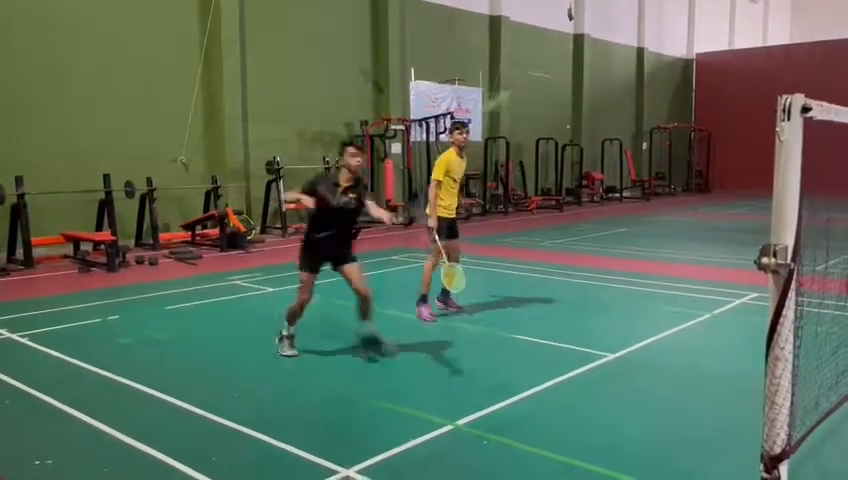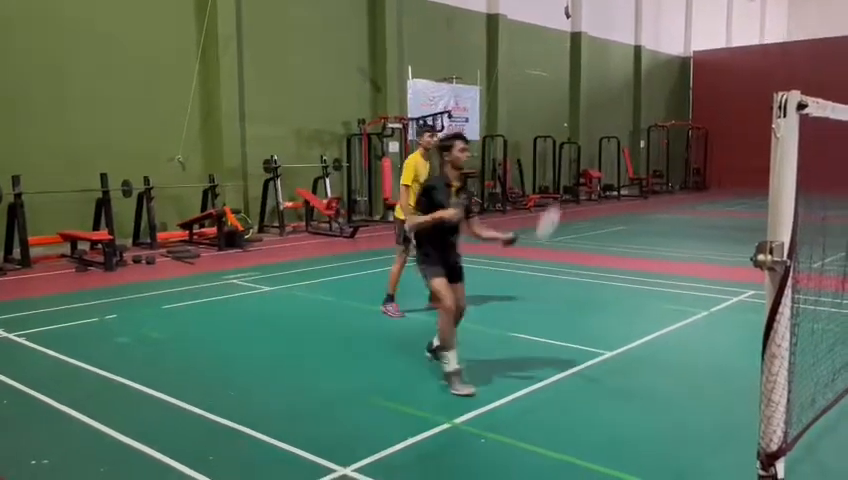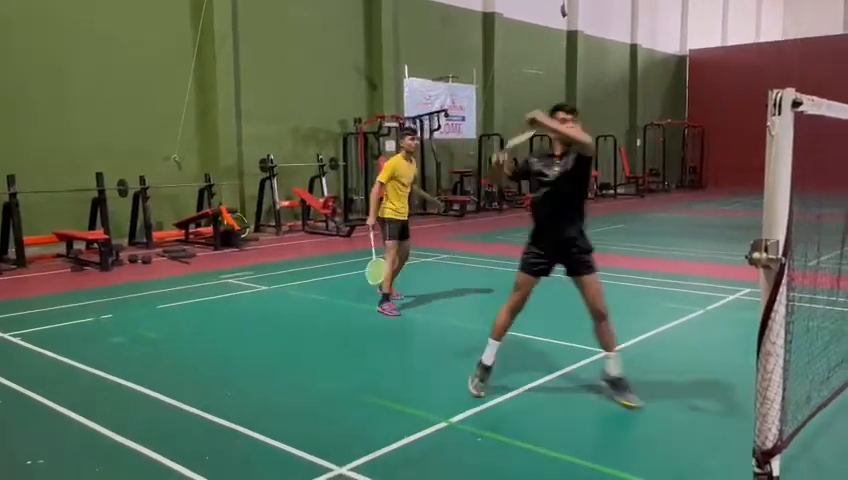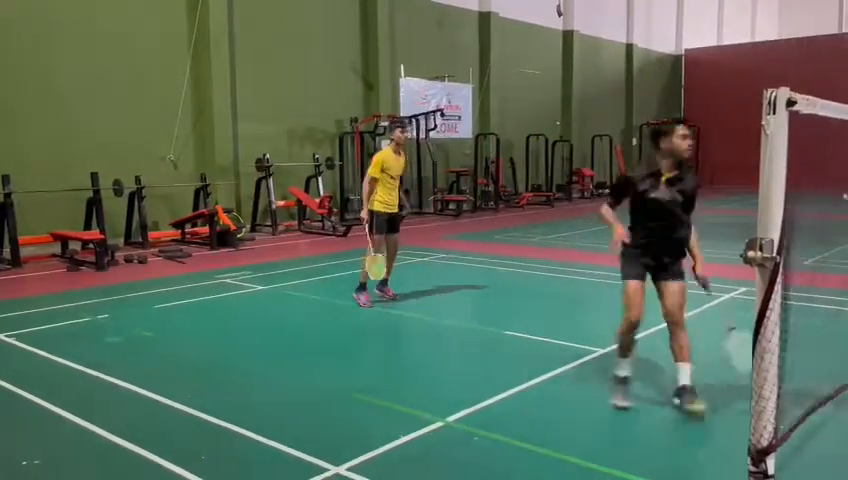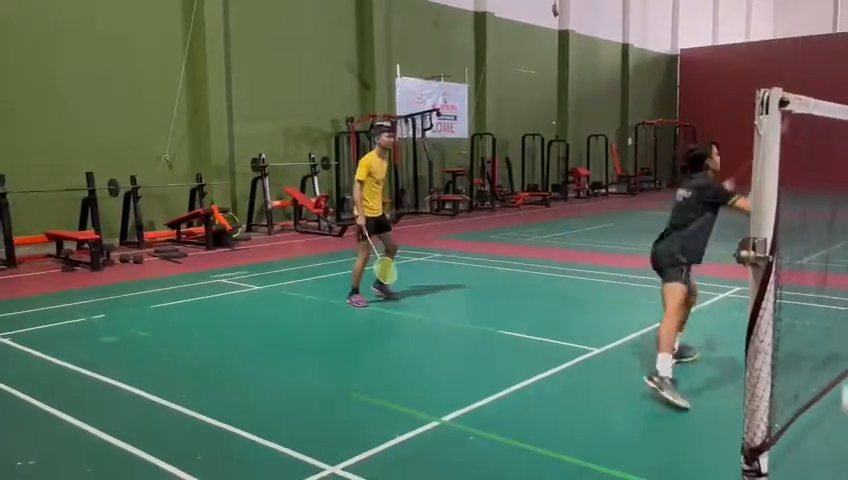
dt=0.4s
person 1, frame 1
left shoulder: (360, 187)
right shoulder: (321, 182)
left elbow: (373, 209)
right elbow: (290, 196)
left wrist: (387, 217)
right wrist: (301, 198)
left hip: (342, 248)
right hip: (314, 245)
left knee: (363, 292)
right knee: (304, 299)
left ankle: (367, 332)
right ankle: (286, 334)
person 1, frame 2
left shoulder: (465, 190)
right shoulder: (433, 186)
left elbow: (474, 228)
right elbow: (411, 224)
left wrist: (499, 236)
right wrist: (439, 215)
left hip: (450, 255)
right hip: (430, 256)
left knee: (458, 309)
right knee: (448, 307)
left ankle: (436, 345)
right ankle: (452, 372)
person 1, frame 3
left shoulder: (580, 156)
right shoulder: (536, 161)
left elbow: (587, 141)
right elbow: (507, 181)
left wrist: (545, 121)
right wrist: (501, 164)
left hip: (573, 243)
right hip: (540, 242)
left knee: (598, 311)
right knee: (515, 306)
left ankle: (614, 376)
right ankle: (485, 365)
person 1, frame 4
left shoulder: (689, 182)
right shoulder: (637, 178)
left elbow: (686, 224)
right elbow: (606, 207)
left wrist: (698, 260)
right wrist: (616, 228)
left hip: (668, 255)
right hip: (637, 253)
left knee: (676, 318)
right knee: (632, 318)
left ankle: (684, 388)
right ankle: (621, 376)
person 1, frame 5
left shoulder: (693, 183)
right shoulder: (708, 185)
right elbow: (747, 206)
left wrist: (724, 189)
left hip: (667, 251)
right hip: (674, 255)
left knee: (689, 299)
right knee: (673, 314)
left ankle: (674, 348)
right ankle: (661, 377)
person 2, frame 1
left shoulder: (463, 158)
right shoulder: (445, 158)
right elbow: (433, 188)
left wrist: (458, 200)
right wrist: (433, 217)
left hip: (451, 214)
right hip: (438, 215)
left knee: (454, 257)
right knee: (435, 258)
left ankle: (444, 296)
right ankle: (422, 301)
person 2, frame 2
left shoulder: (426, 161)
right shoulder: (412, 161)
right elbow: (404, 191)
right wrist: (408, 219)
right hip: (406, 218)
right knee: (401, 260)
left ankle: (434, 296)
right ankle: (388, 301)
person 2, frame 3
left shoulder: (413, 163)
right shoulder: (392, 163)
right elbow: (376, 189)
left wrist: (431, 198)
right wrist: (372, 215)
left hip: (403, 216)
right hip: (389, 215)
left knee: (404, 254)
right knee: (391, 256)
left ankle: (387, 286)
right ankle: (384, 301)
person 2, frame 4
left shoulder: (402, 157)
right shoulder: (381, 156)
right elbow: (367, 183)
left wrist: (404, 202)
right wrist: (365, 209)
left hip: (393, 209)
right hip: (378, 209)
left knee: (393, 249)
right knee: (375, 249)
left ankle: (383, 285)
right ankle: (361, 289)
person 2, frame 5
left shoulder: (385, 161)
right shoulder: (367, 160)
right elbow: (357, 188)
right wrist: (360, 214)
left hip: (378, 212)
right hip: (366, 214)
left knee: (392, 247)
right knee: (364, 254)
left ankle: (380, 283)
right ankle: (354, 293)
